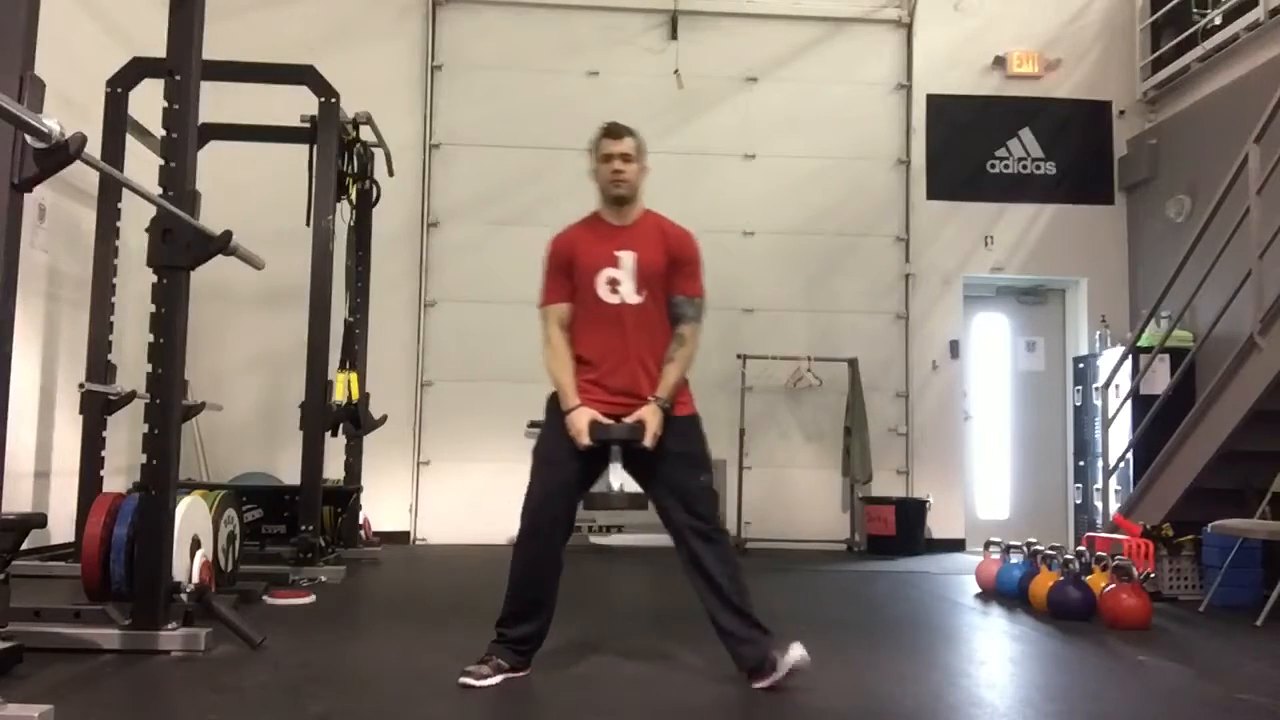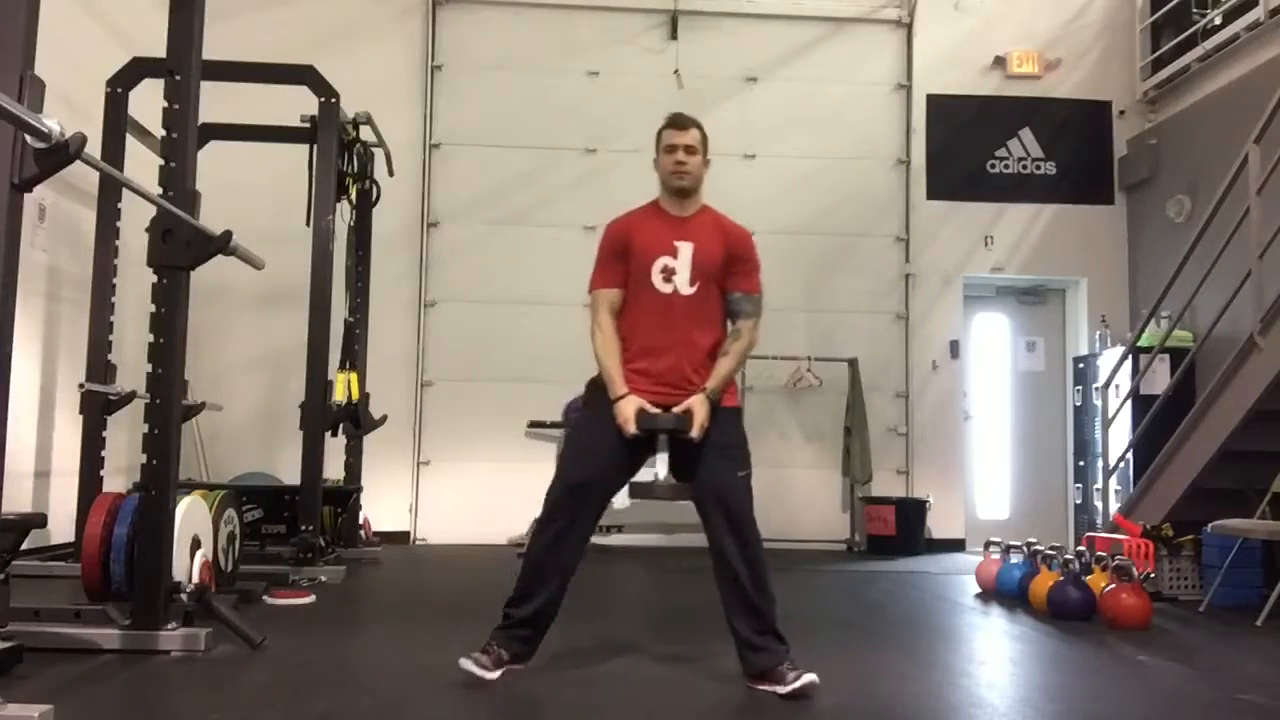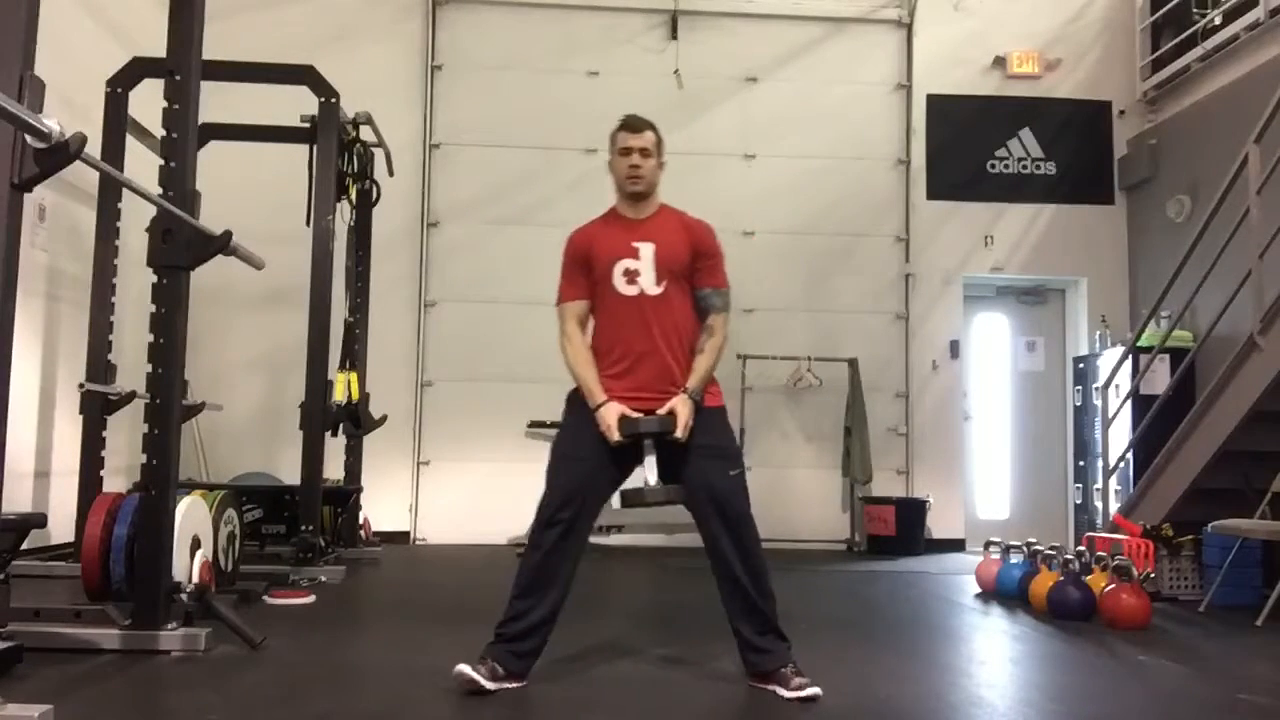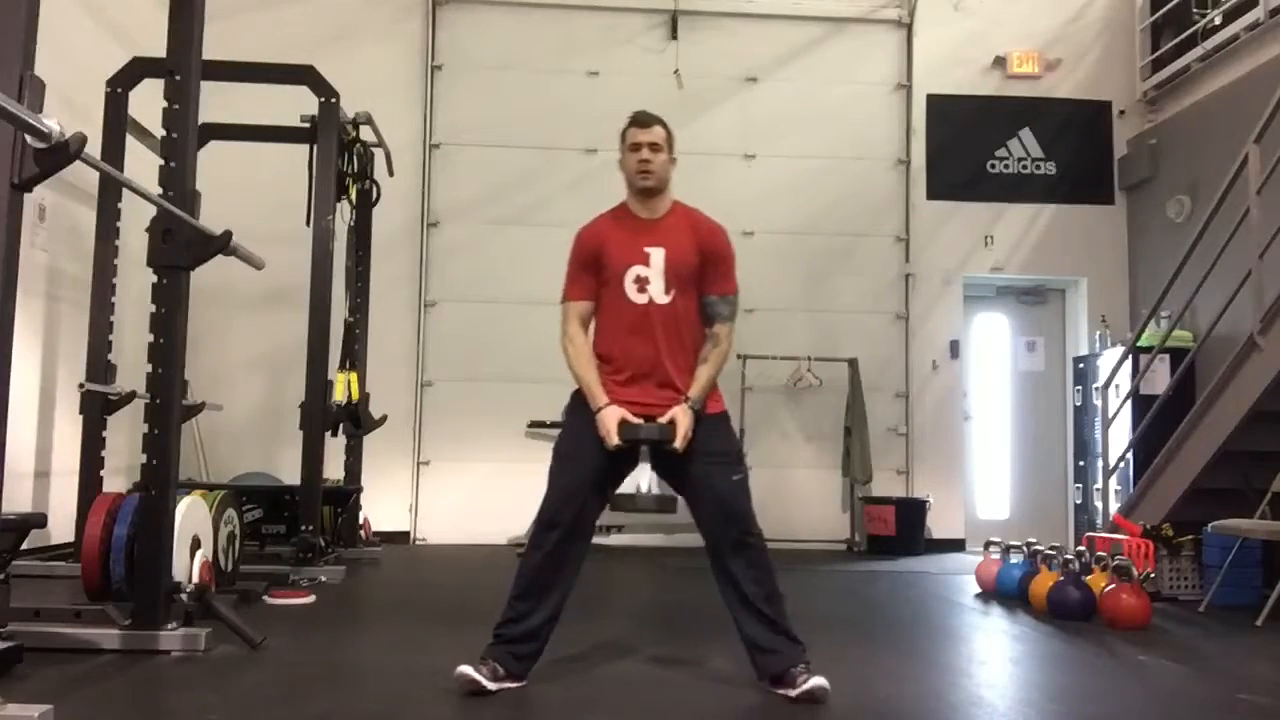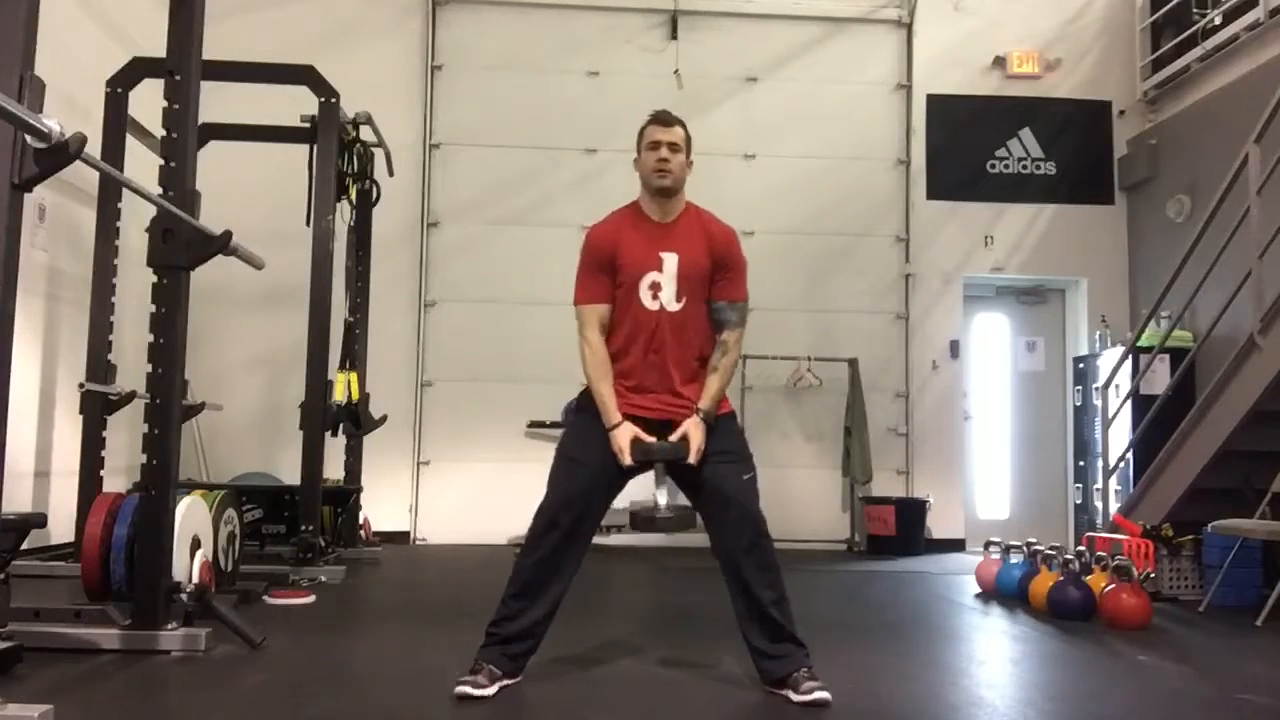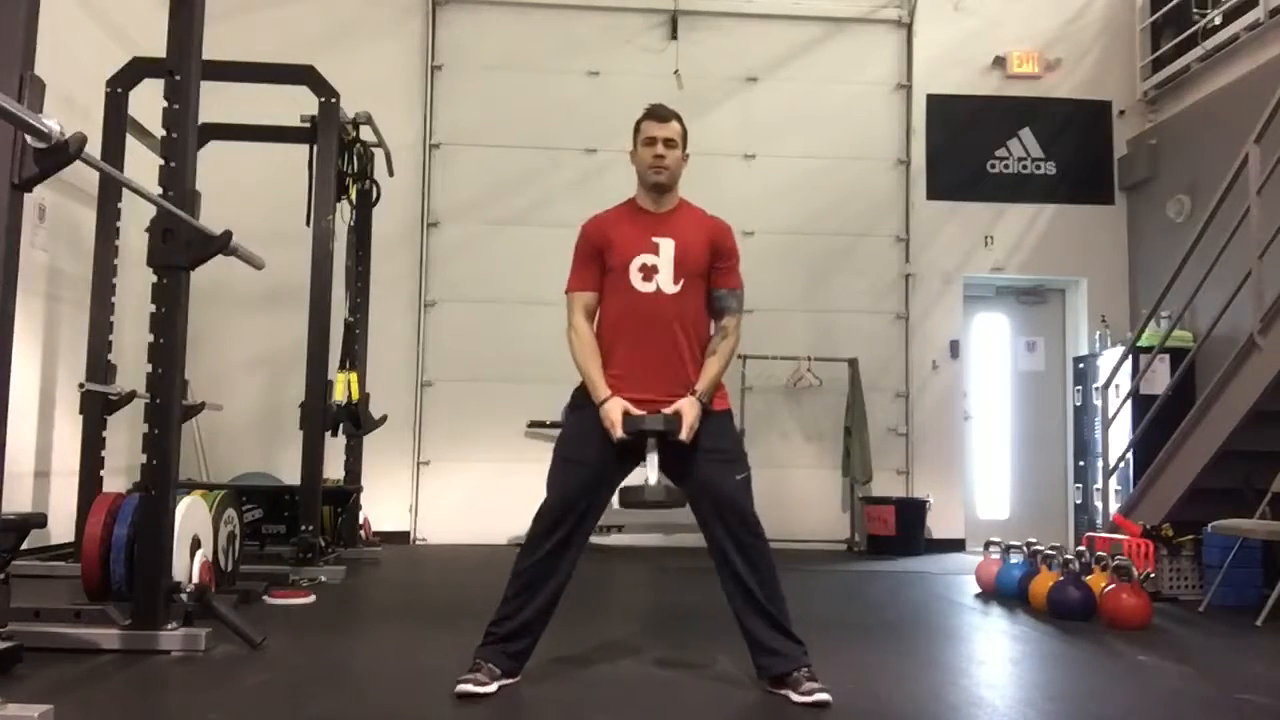
dt=0.3s
person 1, frame 1
left shoulder: (676, 242)
right shoulder: (566, 245)
left elbow: (687, 331)
right elbow: (556, 332)
left wrist: (657, 404)
right wrist: (573, 406)
left hip: (663, 409)
right hip: (580, 410)
left knee: (701, 526)
right knee: (540, 525)
left ankle: (756, 653)
right ankle: (512, 650)
person 1, frame 2
left shoulder: (733, 239)
right shoulder: (623, 231)
left elbow: (745, 327)
right elbow: (604, 317)
left wrist: (707, 395)
right wrist: (621, 395)
left hip: (708, 402)
right hip: (624, 396)
left knee: (735, 525)
right knee: (567, 509)
left ankle: (766, 658)
right ankle: (511, 640)
person 1, frame 3
left shoulder: (695, 234)
right shoulder: (585, 241)
left elbow: (716, 323)
right elbow: (571, 329)
left wrist: (690, 395)
right wrist: (600, 402)
left hip: (690, 405)
right hip: (604, 405)
left knee: (732, 525)
right knee: (558, 522)
left ankle: (772, 661)
right ankle: (508, 658)
person 1, frame 4
left shoulder: (707, 235)
right shoulder: (594, 237)
left elbow: (721, 329)
right elbow: (573, 329)
left wrist: (691, 405)
right wrist: (601, 406)
left hip: (693, 408)
right hip: (606, 408)
left knee: (735, 529)
right knee: (559, 526)
left ankle: (783, 664)
right ankle: (508, 658)
person 1, frame 5
left shoulder: (719, 239)
right shoulder: (605, 237)
left elbow: (730, 335)
right elbow: (592, 334)
left wrist: (702, 416)
right wrist: (614, 421)
left hip: (699, 413)
right hip: (614, 411)
left knee: (744, 531)
right knee: (557, 525)
left ankle: (787, 665)
right ankle: (499, 658)
person 1, frame 6
left shoulder: (713, 233)
right shoulder: (600, 230)
left elbow: (729, 323)
right elbow: (579, 321)
left wrist: (699, 397)
right wrist: (604, 398)
left hip: (696, 406)
right hip: (608, 403)
left knee: (738, 529)
right knee: (556, 525)
left ankle: (786, 665)
right ankle: (498, 657)
